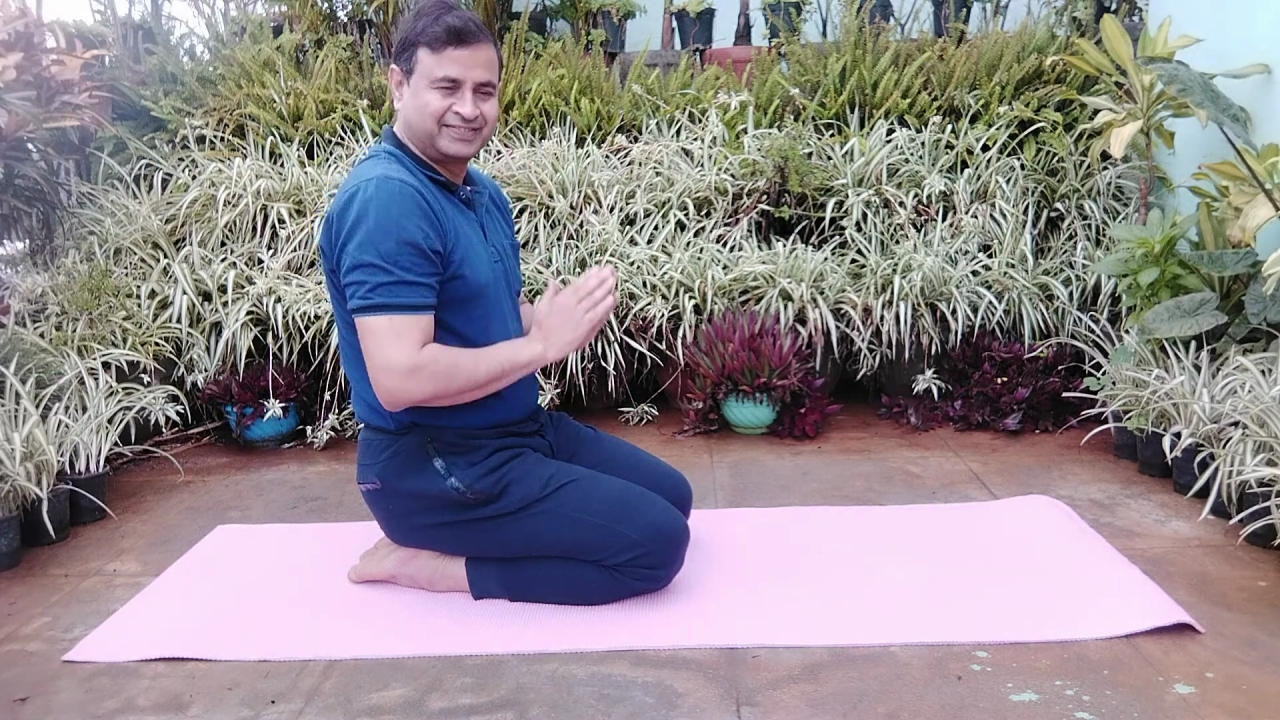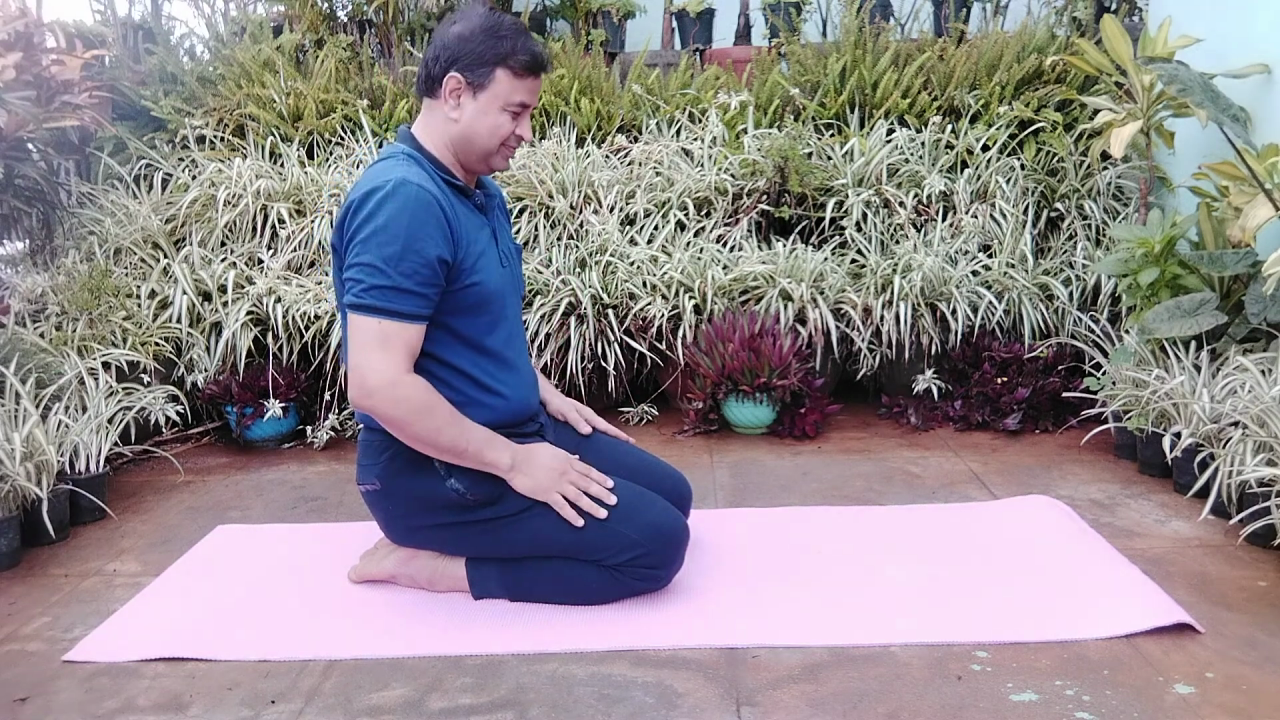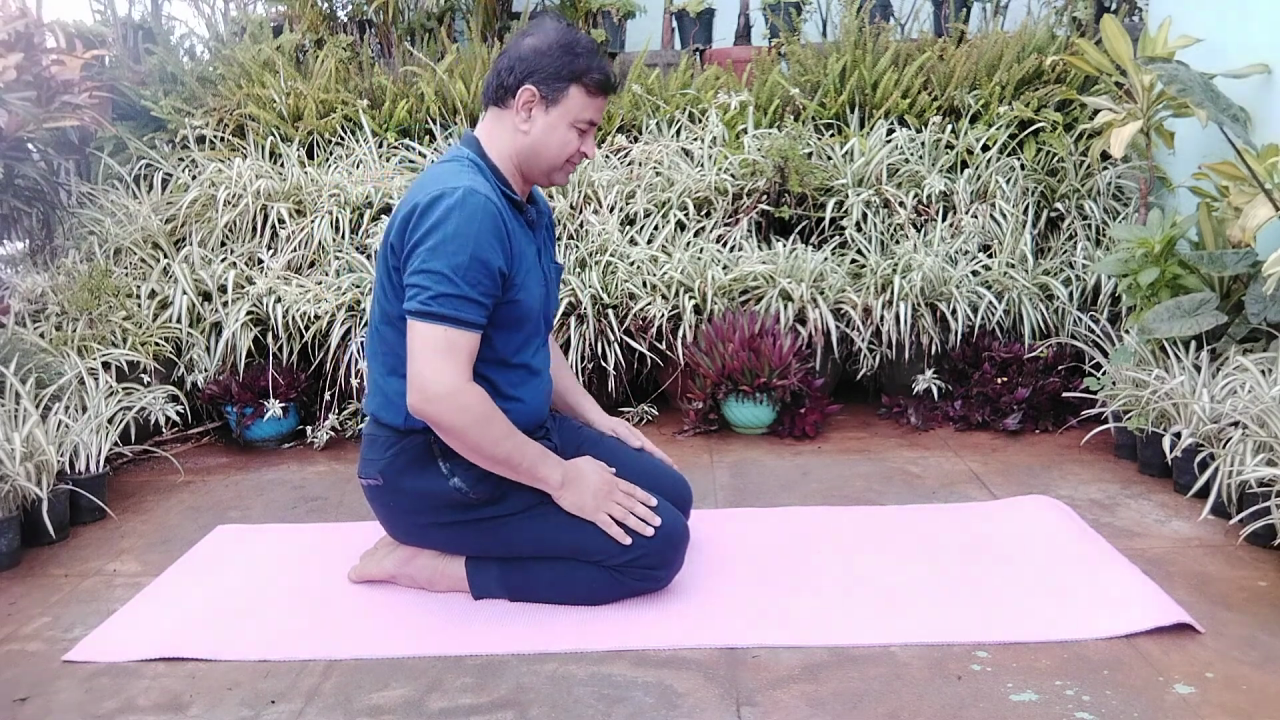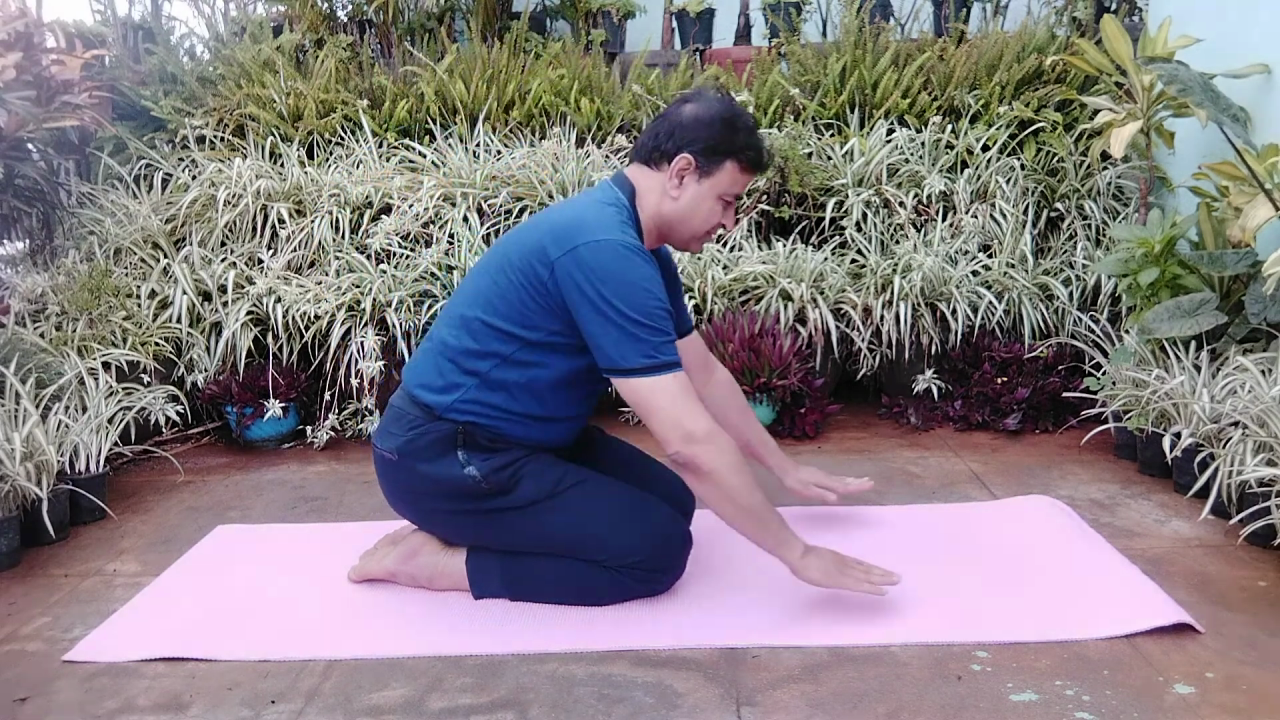
dt=0.4s
person 1, frame 1
left shoulder: (484, 193)
right shoulder: (383, 199)
right elbow: (401, 380)
left wrist: (559, 320)
right wrist: (540, 345)
right hip: (434, 466)
left knee: (670, 495)
right knee: (656, 541)
left ankle: (445, 543)
right ankle: (427, 561)
person 1, frame 2
left shoulder: (481, 192)
right shoulder: (402, 200)
right elbow: (378, 386)
left wrist: (547, 396)
right wrist: (511, 462)
right hip: (434, 468)
left knee: (669, 495)
right knee: (655, 542)
left ankle: (450, 543)
right ankle: (425, 561)
person 1, frame 3
left shoulder: (527, 203)
right shoulder: (464, 206)
right elbow: (436, 393)
left wrist: (595, 418)
right wrist: (559, 478)
right hip: (435, 466)
left knee: (669, 497)
right knee: (654, 544)
left ankle: (453, 541)
right ankle: (427, 560)
person 1, frame 4
left shoulder: (639, 245)
right shoulder: (607, 252)
left elbow: (703, 372)
right elbow: (689, 442)
left wrist: (786, 468)
right wrist: (798, 553)
left hip: (506, 439)
right hip: (445, 458)
left knee: (664, 503)
right knee: (656, 546)
left ankle: (483, 530)
right ankle: (441, 557)
